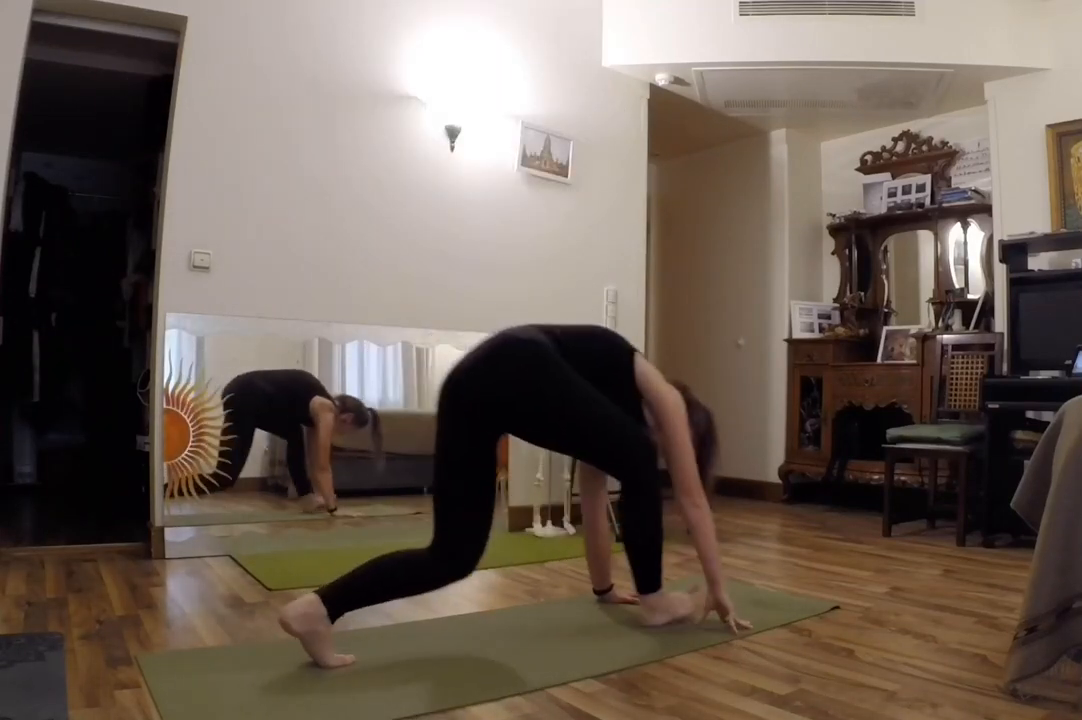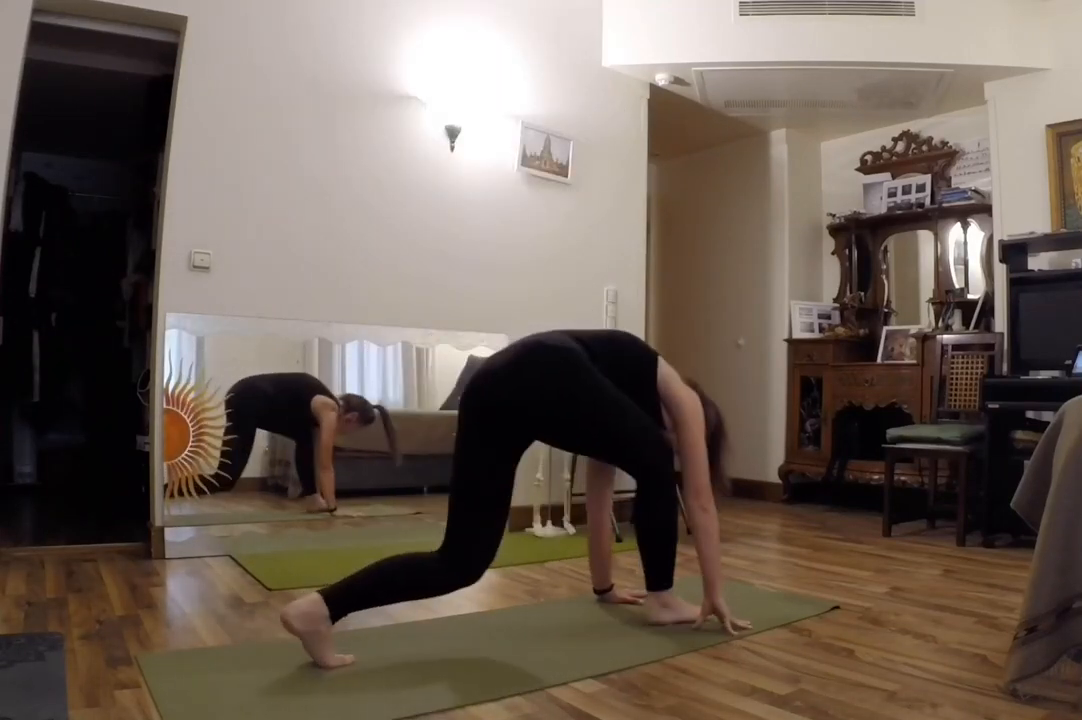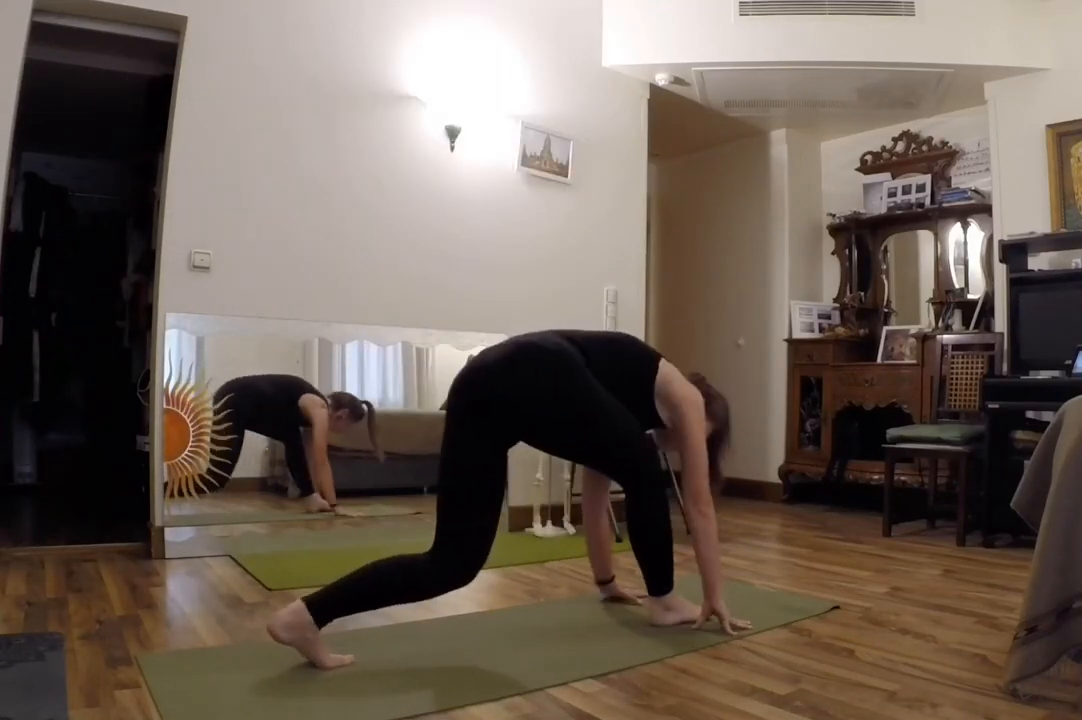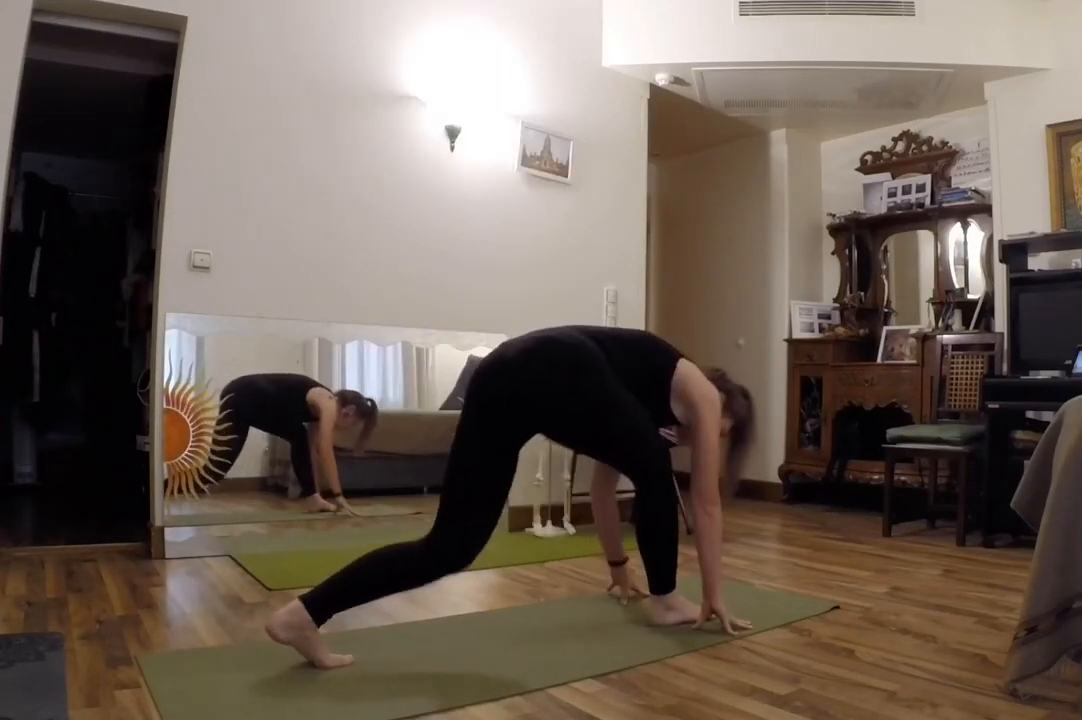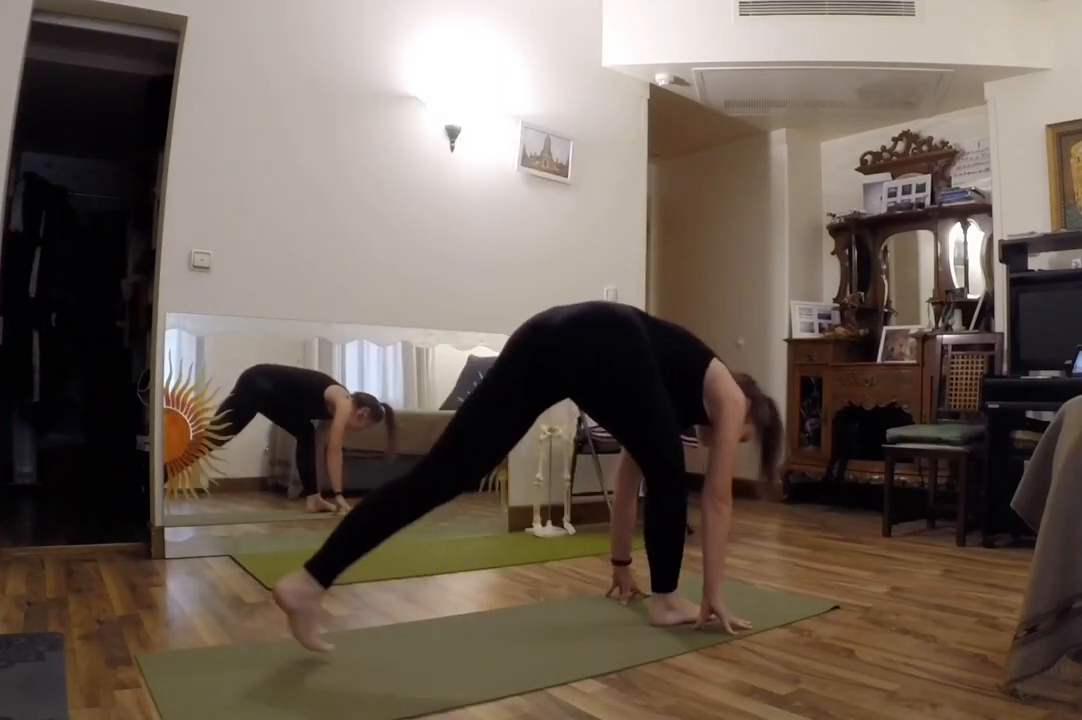
dt=0.3s
person 1, frame 1
left shoulder: (609, 424)
right shoulder: (664, 398)
left elbow: (593, 500)
right elbow: (691, 495)
left wrist: (603, 587)
right wrist: (717, 588)
left hip: (467, 379)
right hip: (520, 370)
left knee: (452, 557)
right knee: (637, 468)
left ankle: (317, 608)
right ankle: (653, 599)
person 1, frame 2
left shoulder: (616, 426)
right shoulder: (682, 399)
left elbow: (598, 501)
right elbow: (700, 501)
left wrist: (604, 586)
right wrist: (714, 595)
left hip: (490, 384)
right hip: (549, 377)
left knee: (461, 562)
right knee: (654, 468)
left ankle: (319, 608)
right ankle: (662, 599)
person 1, frame 3
left shoulder: (643, 387)
right shoulder: (685, 397)
left elbow: (595, 494)
right elbow: (699, 503)
left wrist: (605, 579)
right wrist: (714, 598)
left hip: (480, 380)
right hip: (541, 380)
left knee: (453, 563)
right knee: (643, 475)
left ankle: (305, 615)
right ankle: (663, 602)
person 1, frame 4
left shoulder: (661, 385)
right shoulder: (701, 394)
left elbow: (603, 485)
right elbow: (706, 503)
left wrist: (618, 566)
right wrist: (714, 598)
left hip: (500, 370)
right hip: (560, 375)
left knee: (450, 546)
right knee: (653, 473)
left ankle: (304, 614)
right ankle: (665, 601)
person 1, frame 5
left shoulder: (688, 395)
right shoulder: (729, 396)
left elbow: (628, 483)
right elbow: (717, 500)
left wrist: (620, 565)
right wrist: (714, 596)
left hip: (546, 333)
right hip: (601, 345)
left knee: (442, 473)
right knee: (668, 474)
left ankle: (309, 583)
right ankle: (666, 602)
person 2, frame 1
left shoulder: (321, 407)
right shoulder: (326, 412)
left elbow: (315, 460)
right elbow: (322, 466)
left wrist: (315, 497)
right wrist: (331, 507)
left hip: (251, 396)
right hip: (242, 397)
left knee: (294, 435)
right knee: (227, 475)
left ankle: (307, 497)
person 2, frame 2
left shoulder: (324, 406)
right shoulder: (329, 411)
left elbow: (318, 459)
right elbow: (325, 465)
left wrist: (319, 498)
right wrist: (332, 507)
left hip: (256, 401)
right hip: (245, 400)
left knee: (304, 436)
right knee: (228, 477)
left ankle: (312, 499)
person 2, frame 3
left shoulder: (315, 408)
right shoulder: (320, 409)
left elbow: (310, 454)
right elbow: (321, 462)
left wrist: (314, 495)
right wrist: (332, 504)
right hip: (234, 399)
left knee: (292, 437)
right knee: (220, 474)
left ankle: (310, 498)
person 2, frame 4
left shoulder: (319, 409)
right shoulder: (329, 403)
left elbow: (313, 450)
right elbow: (325, 452)
left wrist: (314, 495)
right wrist: (338, 496)
left hip: (254, 403)
right hip: (239, 398)
left knee: (298, 436)
right knee: (219, 468)
left ankle: (311, 499)
person 2, frame 5
left shoulder: (333, 406)
right shoulder: (344, 403)
left elbow: (318, 442)
right elbow: (333, 450)
left wrist: (315, 495)
right wrist: (338, 495)
left hip: (268, 392)
right hip: (255, 384)
left knee: (306, 434)
right knee: (215, 437)
left ankle: (313, 499)
